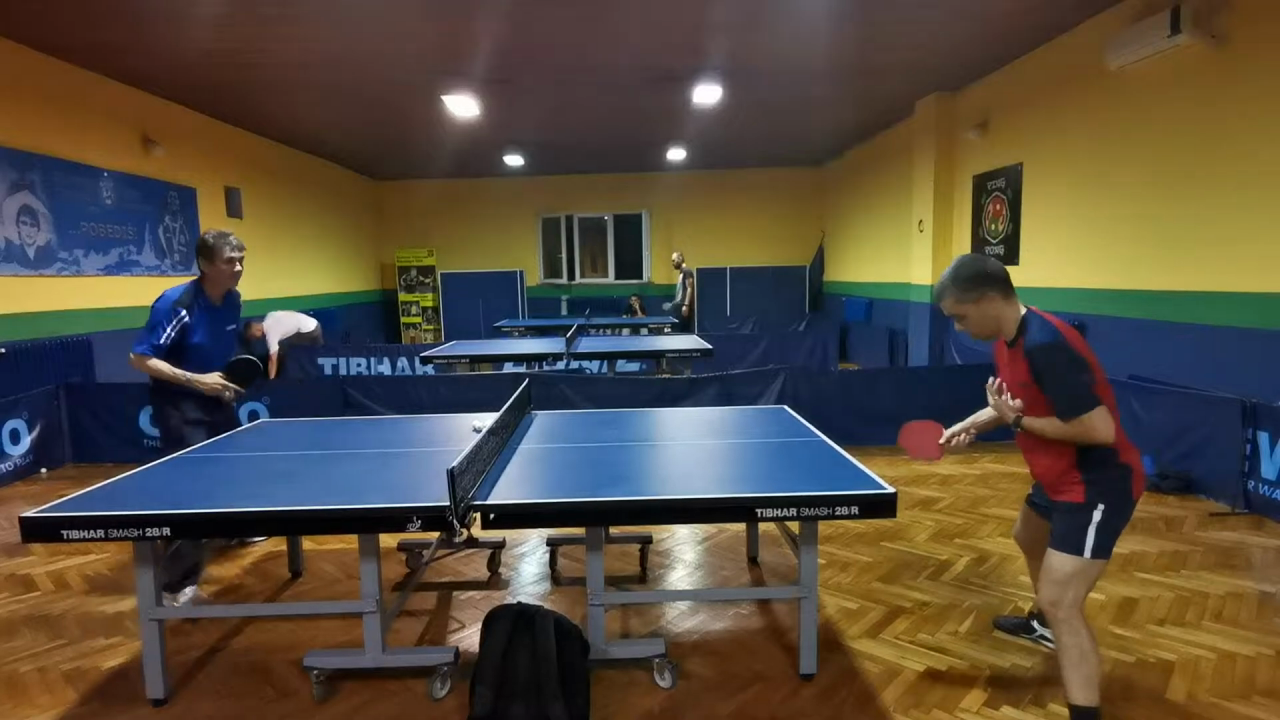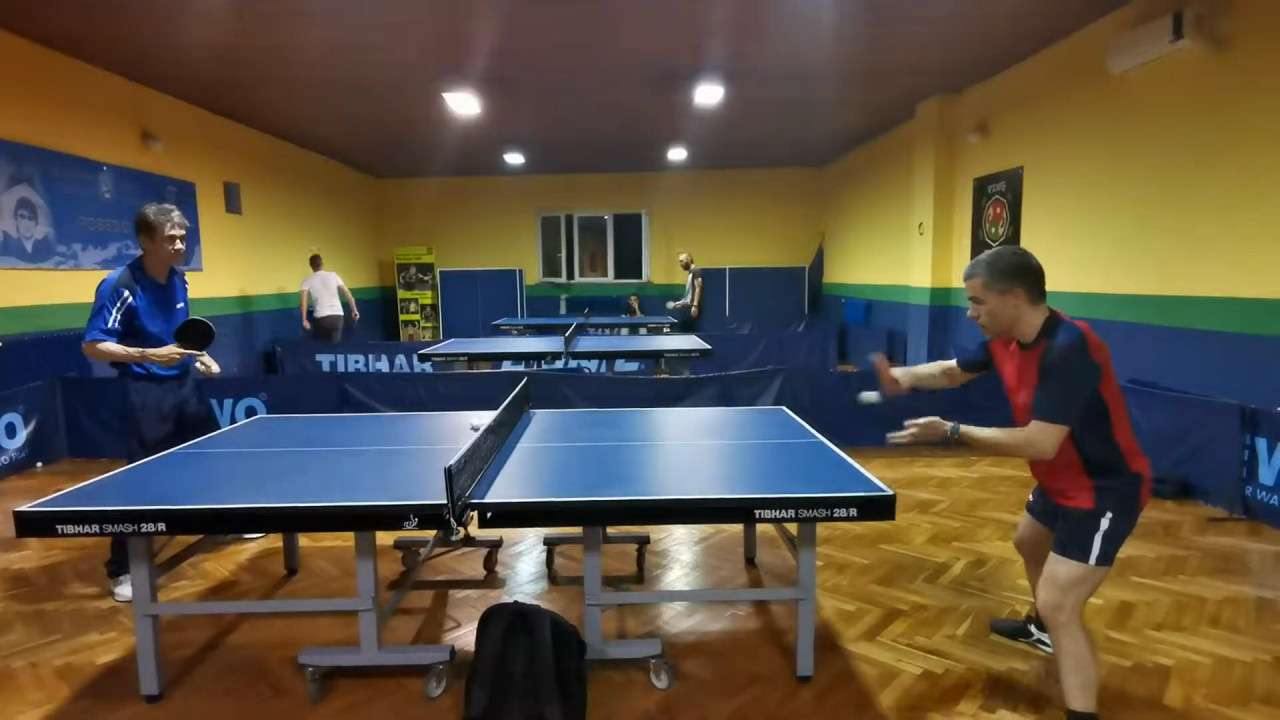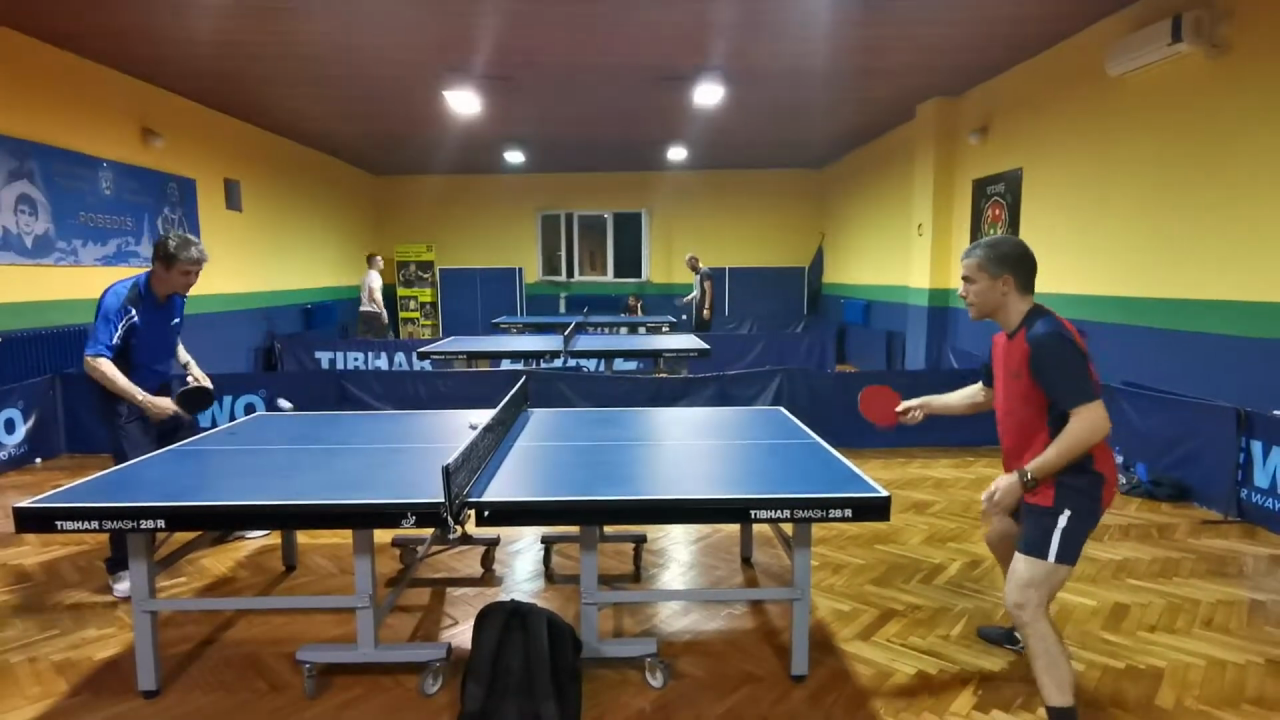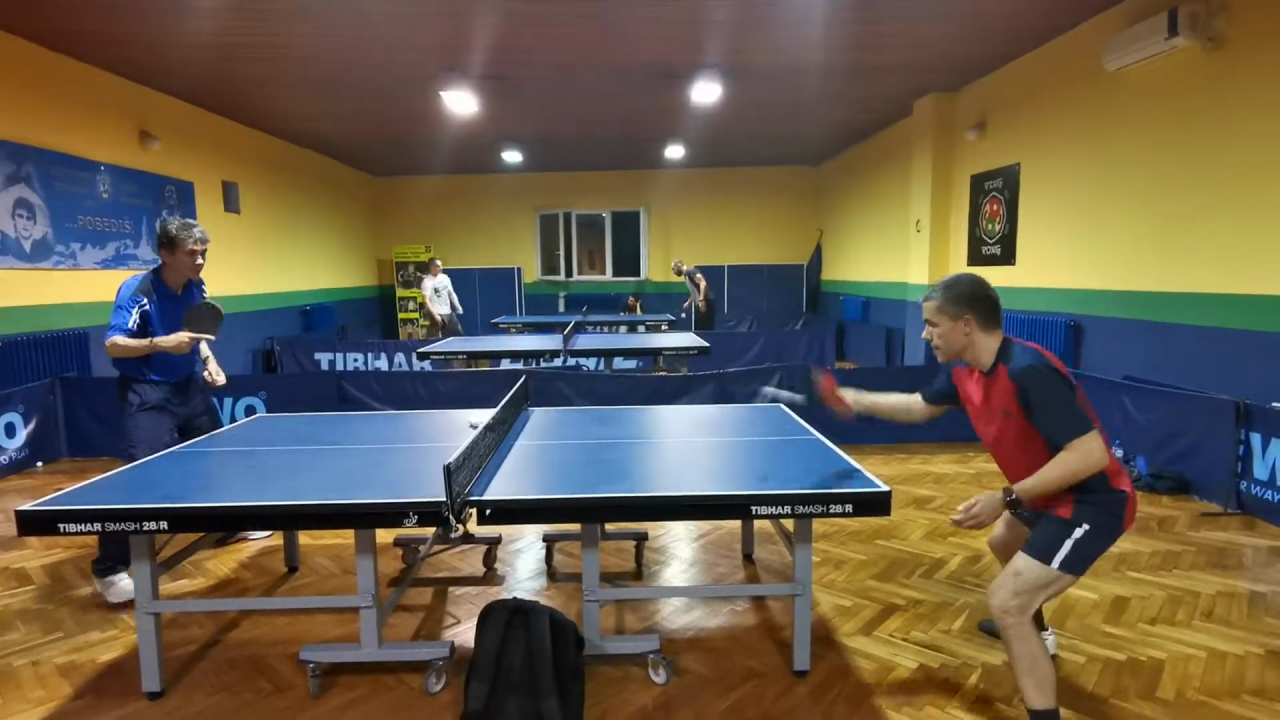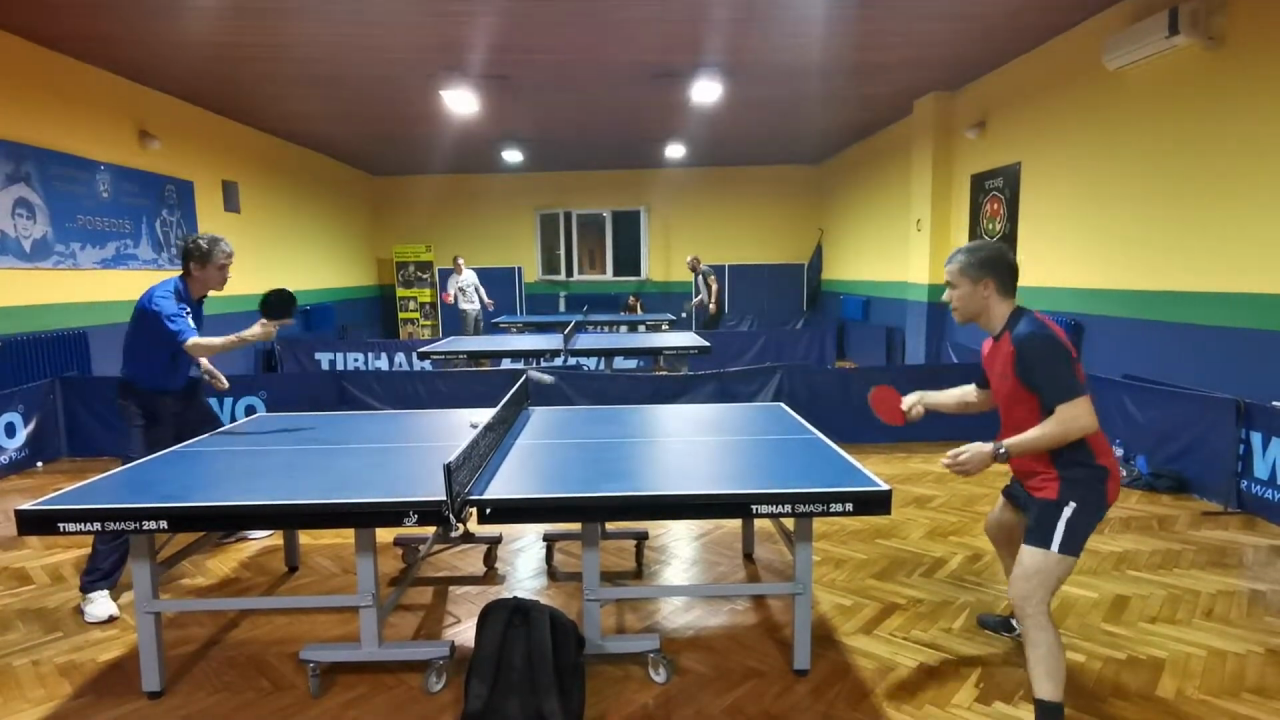
dt=0.7s
person 1, frame 1
left shoulder: (1045, 344)
right shoulder: (1009, 338)
left elbow: (1100, 430)
left wrist: (1017, 420)
right wrist: (975, 422)
left hip: (1098, 484)
right hip: (1060, 476)
left knee: (1060, 600)
right knee: (1028, 538)
right ankle: (1043, 623)
person 1, frame 2
left shoulder: (1068, 348)
right shoulder: (1005, 339)
left elbow: (1040, 443)
right elbow: (955, 370)
left wrist: (950, 432)
right wrist: (906, 375)
left hip: (1105, 489)
right hip: (1058, 482)
left knee: (1059, 604)
right knee: (1030, 543)
right ankle: (1041, 627)
person 1, frame 3
left shoulder: (1048, 339)
right shoulder: (1006, 338)
left elbow: (1094, 423)
right elbow: (985, 394)
left wrist: (1021, 477)
right wrist: (926, 404)
left hip: (1070, 487)
right hip: (1039, 480)
left knee: (1023, 601)
right knee: (1000, 539)
right ankle: (1026, 634)
person 1, frame 4
left shoulder: (1029, 372)
right shoulder: (965, 371)
left elbow: (1092, 453)
right elbow: (920, 406)
left wrist: (1004, 500)
right wrist: (857, 399)
left hip: (1092, 504)
right hip: (1051, 496)
left knee: (1006, 602)
right knee: (1004, 546)
right ankle: (1035, 635)
person 1, frame 5
left shoulder: (1032, 339)
right shoulder: (996, 342)
left elbow: (1081, 420)
right elbow: (981, 396)
left wrist: (996, 452)
right wrist: (925, 399)
left hip: (1075, 483)
right hip: (1040, 474)
left knee: (1027, 597)
right knee: (999, 529)
right ankle: (1023, 624)
person 2, frame 1
left shoulder: (232, 300)
right shoulder: (175, 303)
right elbow: (140, 358)
left wrist: (228, 381)
right wrist: (195, 380)
left hip: (216, 400)
right hip: (179, 402)
right ankle: (178, 586)
person 2, frame 2
left shoulder: (178, 279)
right shoulder: (119, 286)
right elbow: (92, 345)
left wrist: (199, 354)
right wrist: (149, 355)
left hip: (185, 383)
right hip: (146, 391)
right ankle: (122, 569)
person 2, frame 3
left shoulder: (176, 298)
right shoulder: (120, 299)
right elbow: (94, 361)
left wrist: (191, 367)
right wrist: (145, 401)
left hip: (168, 394)
right hip: (127, 399)
right ankle: (121, 567)
person 2, frame 4
left shoulder: (196, 289)
right shoulder: (136, 291)
right elbow: (113, 344)
left wrist: (209, 362)
right wrist: (162, 343)
left hip: (188, 387)
right hip: (147, 392)
right ankle: (112, 567)
person 2, frame 5
left shoulder: (193, 296)
right shoulder: (163, 300)
right elbow: (191, 345)
left wrist: (205, 366)
right wrist: (245, 338)
left hip: (182, 392)
right hip: (145, 400)
right ankle: (96, 587)
